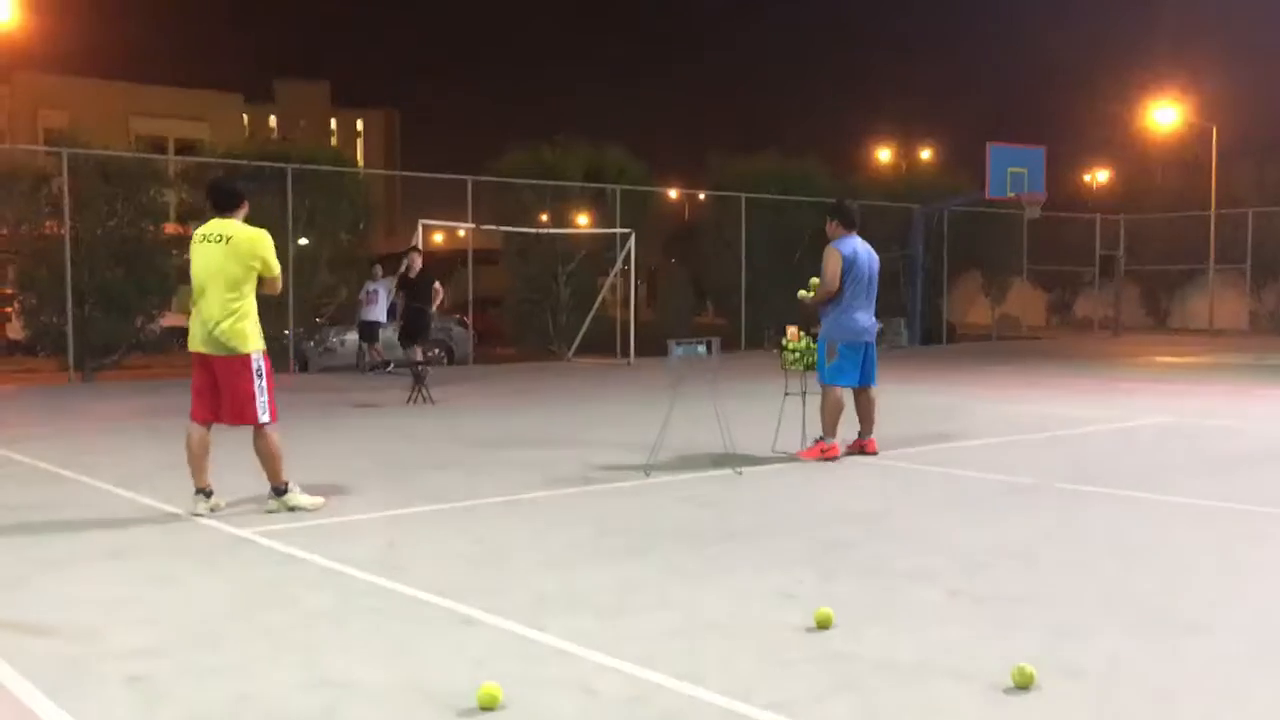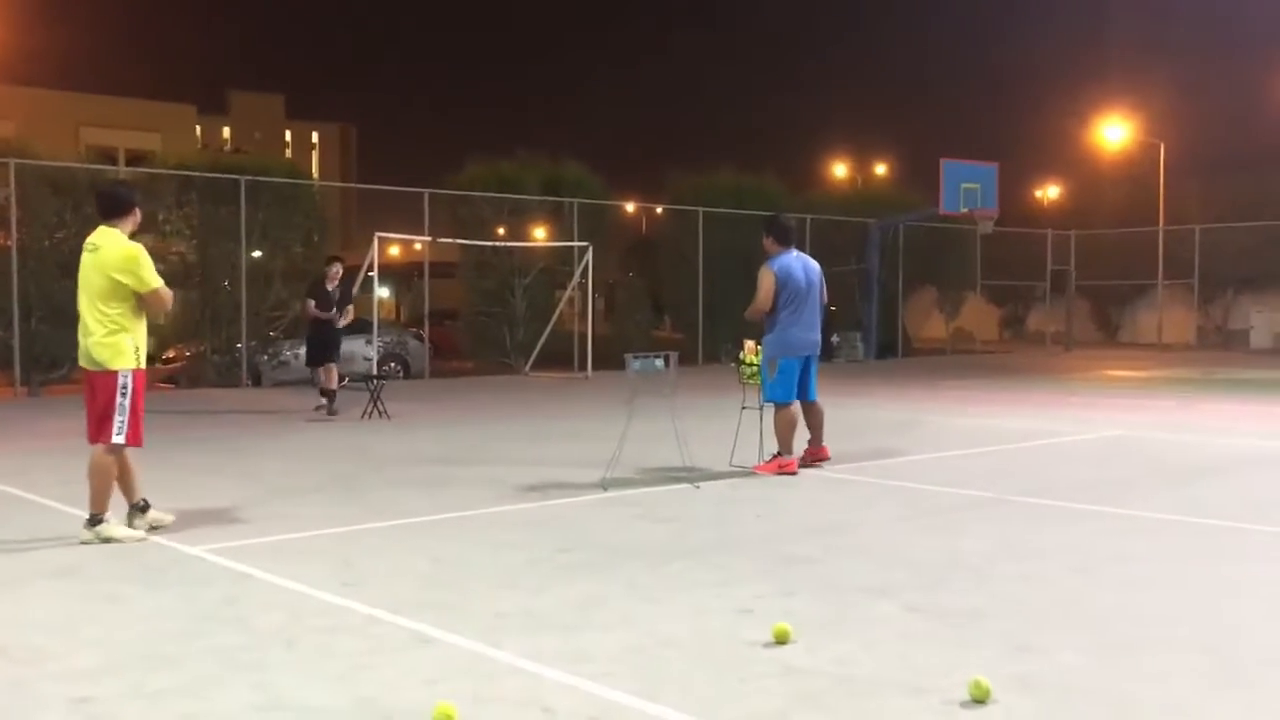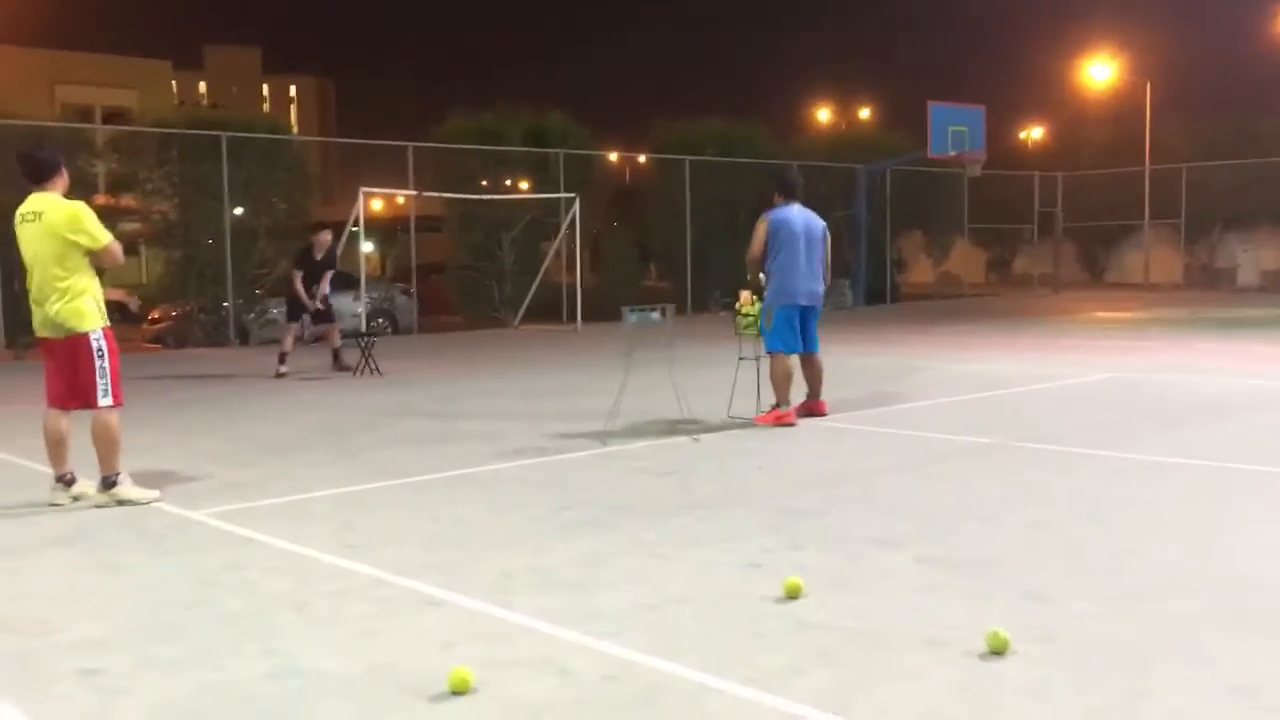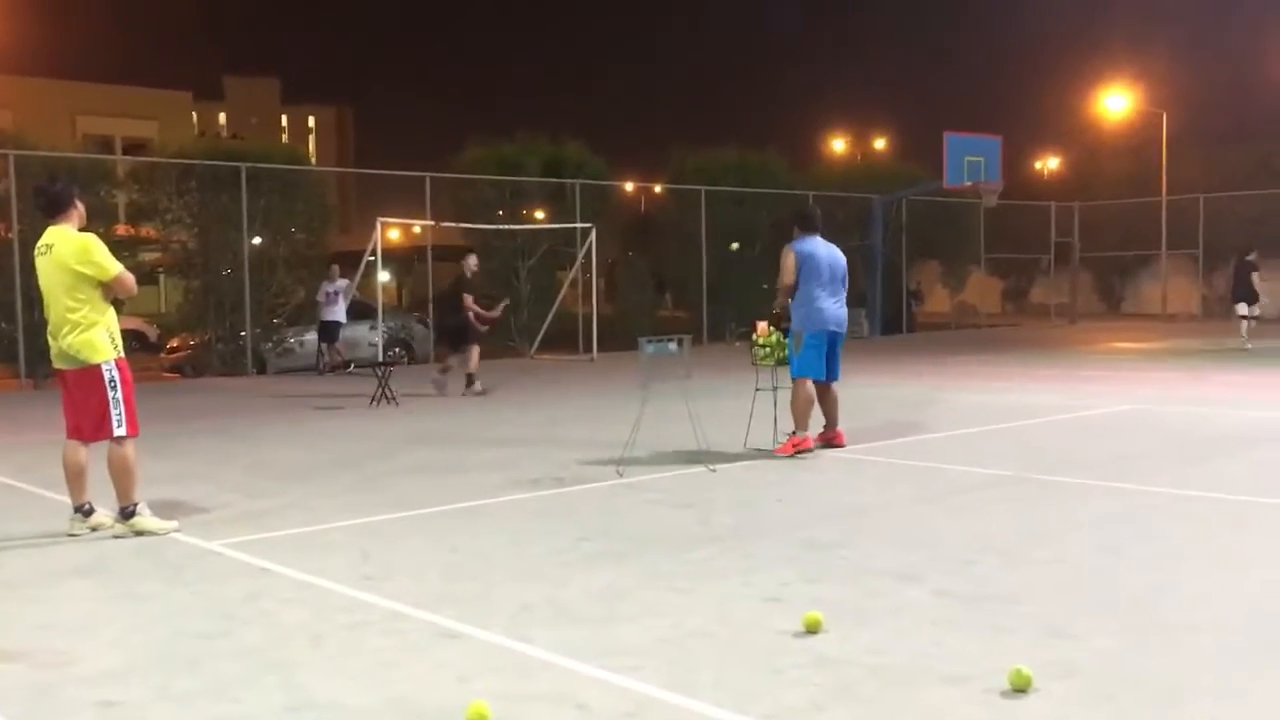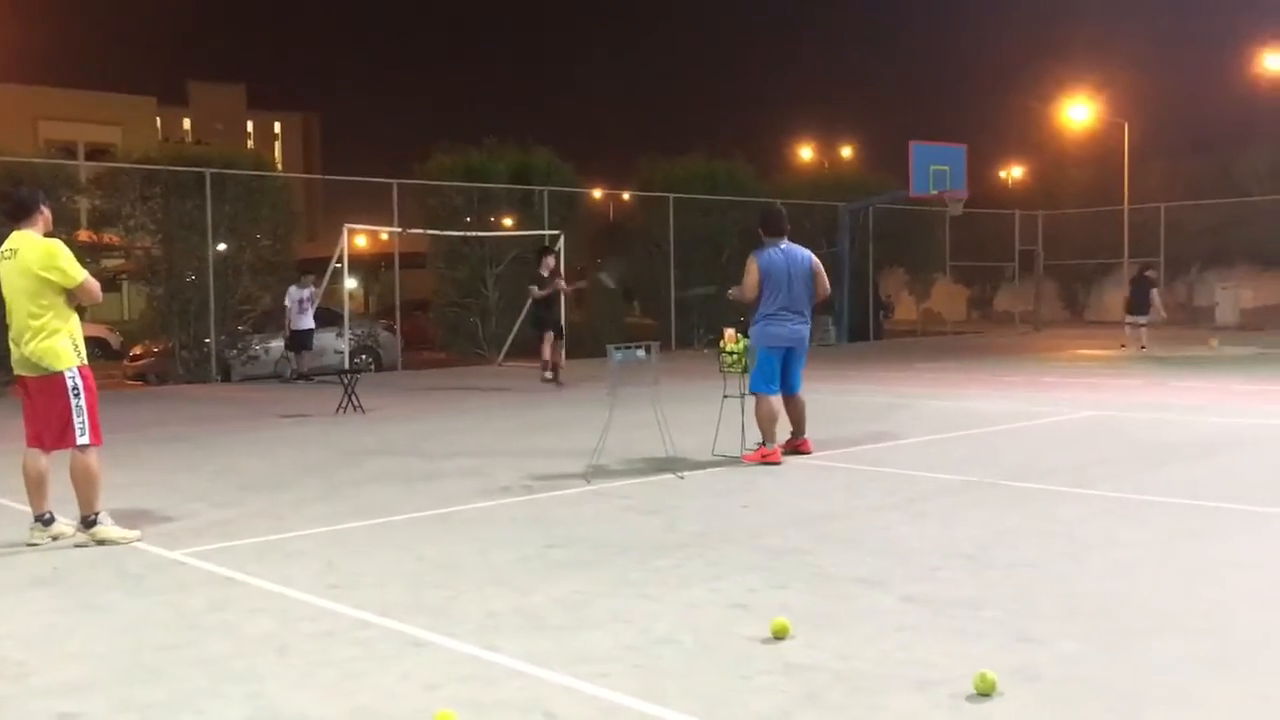
dt=1s
person 1, frame 1
left shoulder: (199, 237)
right shoulder: (255, 238)
right elbow: (275, 286)
left wrist: (241, 282)
left hip: (202, 340)
right hip: (239, 341)
left knee: (200, 420)
right knee: (262, 420)
left ankle: (202, 494)
right ankle: (281, 491)
person 1, frame 2
left shoulder: (93, 244)
right shoulder: (129, 251)
right elbow: (163, 303)
left wrist: (140, 295)
right wrist: (155, 292)
left hip: (96, 352)
right hip: (118, 356)
left knee: (110, 440)
right knee: (112, 441)
left ankle: (139, 508)
right ankle: (98, 521)
person 1, frame 3
left shoulder: (23, 215)
right shoulder: (72, 211)
right elbow: (114, 256)
left hip: (48, 320)
right hip: (82, 319)
left knee: (58, 404)
right knee: (105, 403)
left ankle: (64, 482)
right ankle: (112, 482)
person 1, frame 4
left shoulder: (44, 247)
right shoulder: (84, 243)
right elbow: (128, 287)
left wrist: (102, 287)
right wrist: (109, 281)
left hip: (66, 351)
right hip: (96, 351)
left knee: (77, 435)
right knee: (121, 434)
left ankle: (82, 513)
right ankle: (131, 513)
person 1, frame 5
right shoulder: (48, 248)
right elbow: (93, 293)
left wrist: (65, 290)
right wrist: (73, 288)
right hip: (59, 358)
left knee: (38, 444)
right knee: (84, 442)
left ankle: (43, 522)
right ankle: (92, 523)
person 2, frame 1
left shoulder: (836, 249)
right shoulder: (870, 251)
left elbow: (830, 286)
left wrist: (812, 299)
left hip: (840, 327)
right hip: (866, 326)
left knee: (832, 385)
right knee: (863, 385)
left ankle: (828, 444)
right ankle: (866, 440)
person 2, frame 2
left shoulder: (771, 268)
right shoulder: (813, 264)
left elbow: (761, 306)
right elbow: (823, 300)
left wrist: (748, 314)
left hip: (782, 343)
right hip: (810, 340)
left knee: (783, 402)
right knee: (808, 398)
left ankle: (785, 459)
right ankle: (817, 448)
person 2, frame 3
left shoulder: (769, 219)
right shoulder: (819, 222)
left elbow: (754, 254)
right elbow: (825, 265)
left wrist: (755, 272)
right wrist: (819, 290)
left hip: (782, 294)
right hip: (812, 294)
left knee: (779, 351)
right knee: (809, 350)
left ankle: (782, 409)
right ankle: (815, 402)
person 2, frame 4
left shoulder: (793, 249)
right shoulder: (837, 253)
left elbow: (786, 282)
left wrist: (782, 299)
left hip: (810, 320)
right hip: (837, 320)
left knee: (803, 378)
right knee: (825, 380)
left ankle: (801, 437)
right ankle: (832, 432)
person 2, frame 5
left shoulder: (757, 259)
right shoulder: (808, 257)
left elbow: (750, 295)
right elbow: (824, 291)
left wrist: (736, 293)
left hip: (768, 332)
right hip: (799, 332)
left knee: (765, 392)
right knee: (791, 390)
left ankle: (769, 448)
right ankle: (799, 439)
